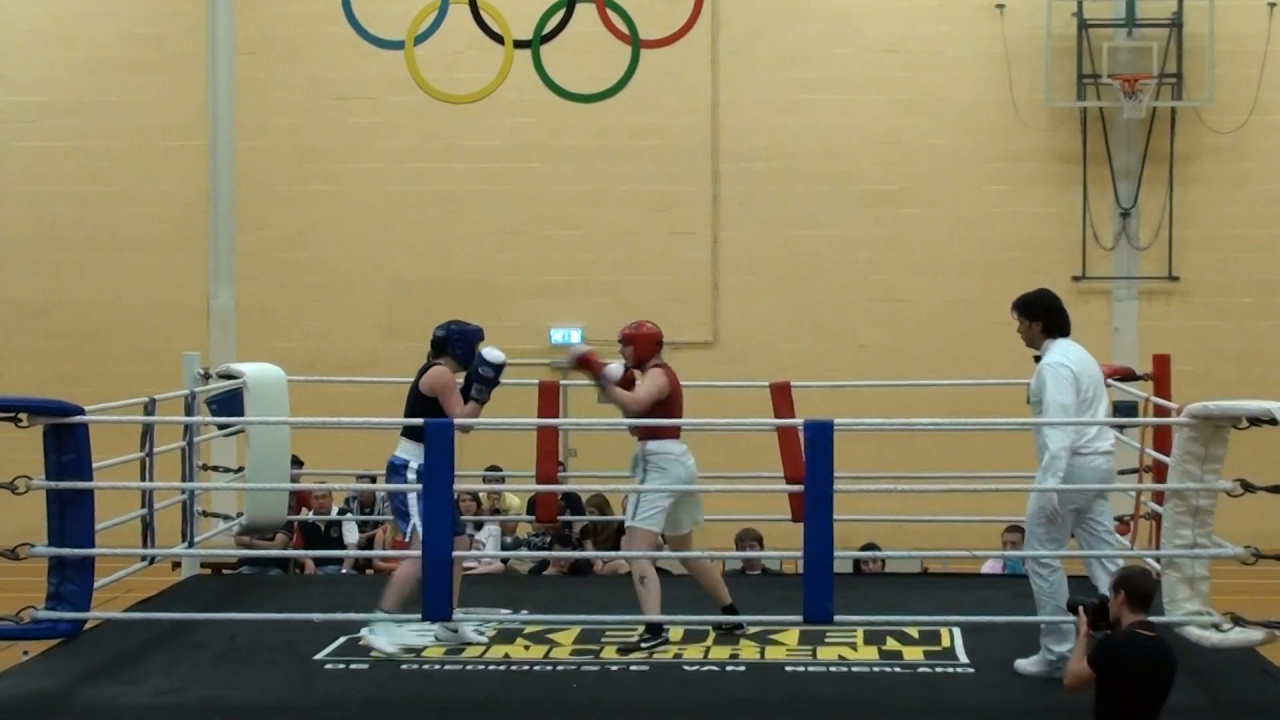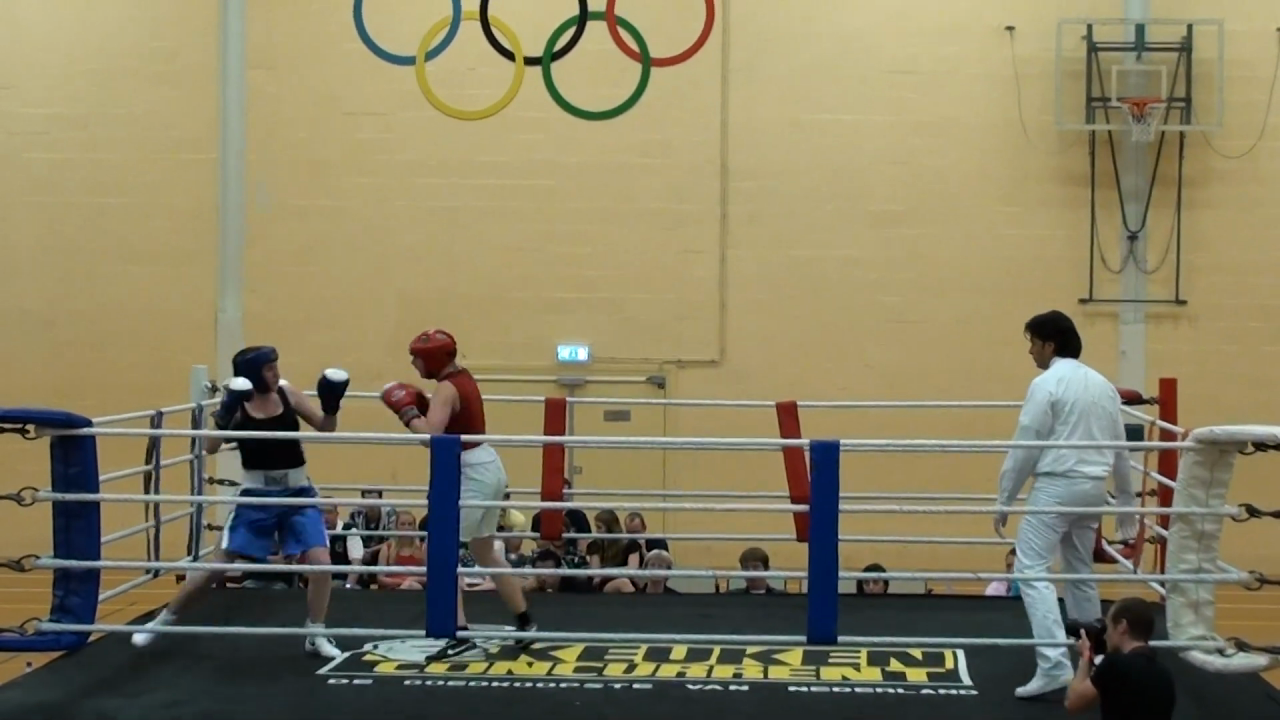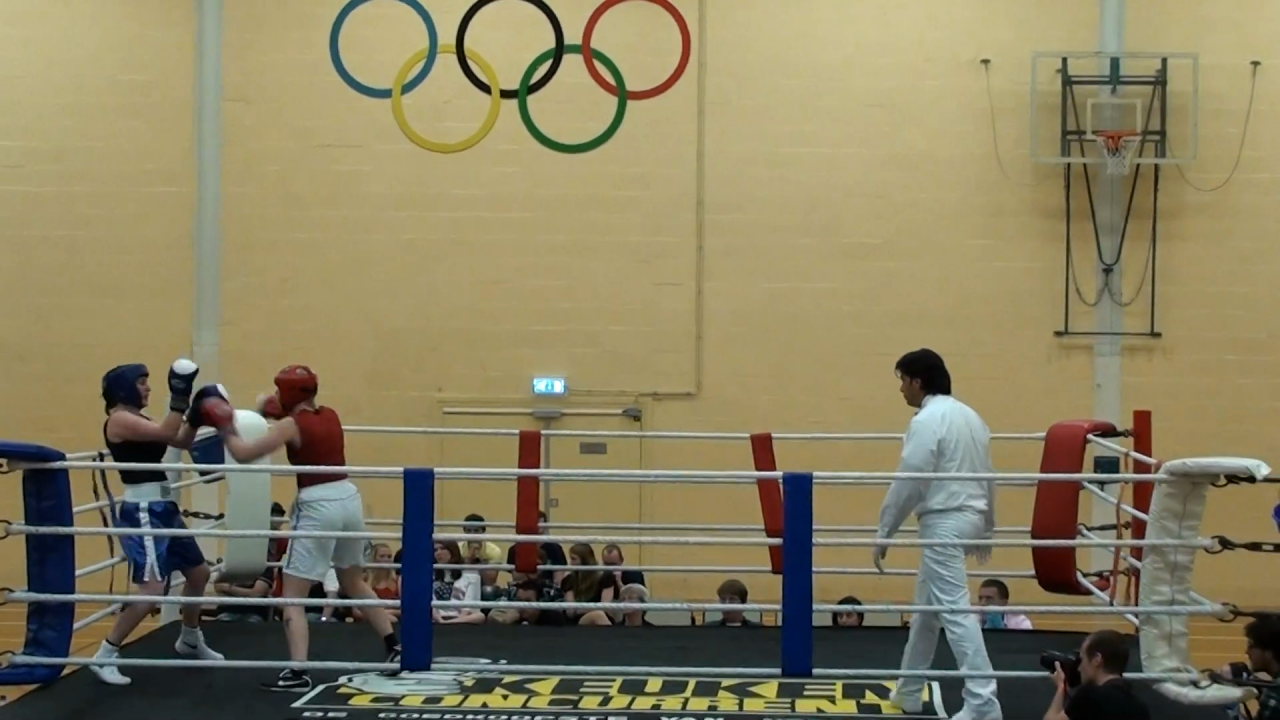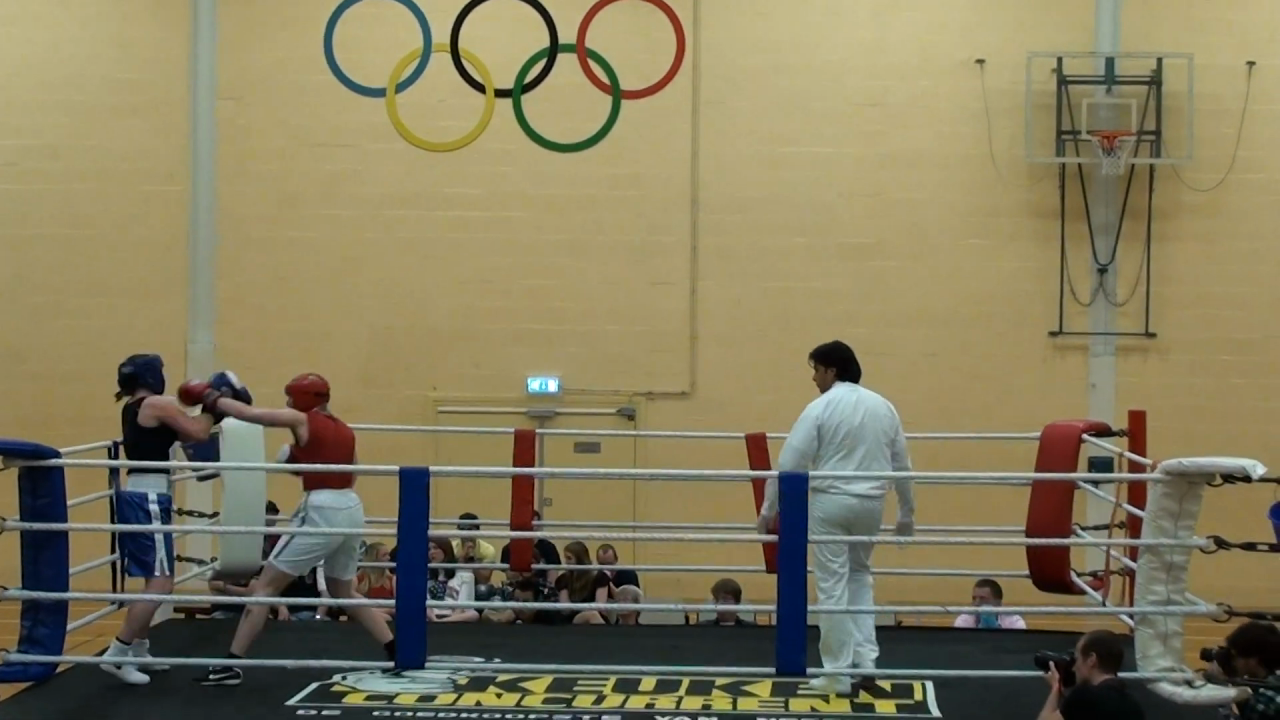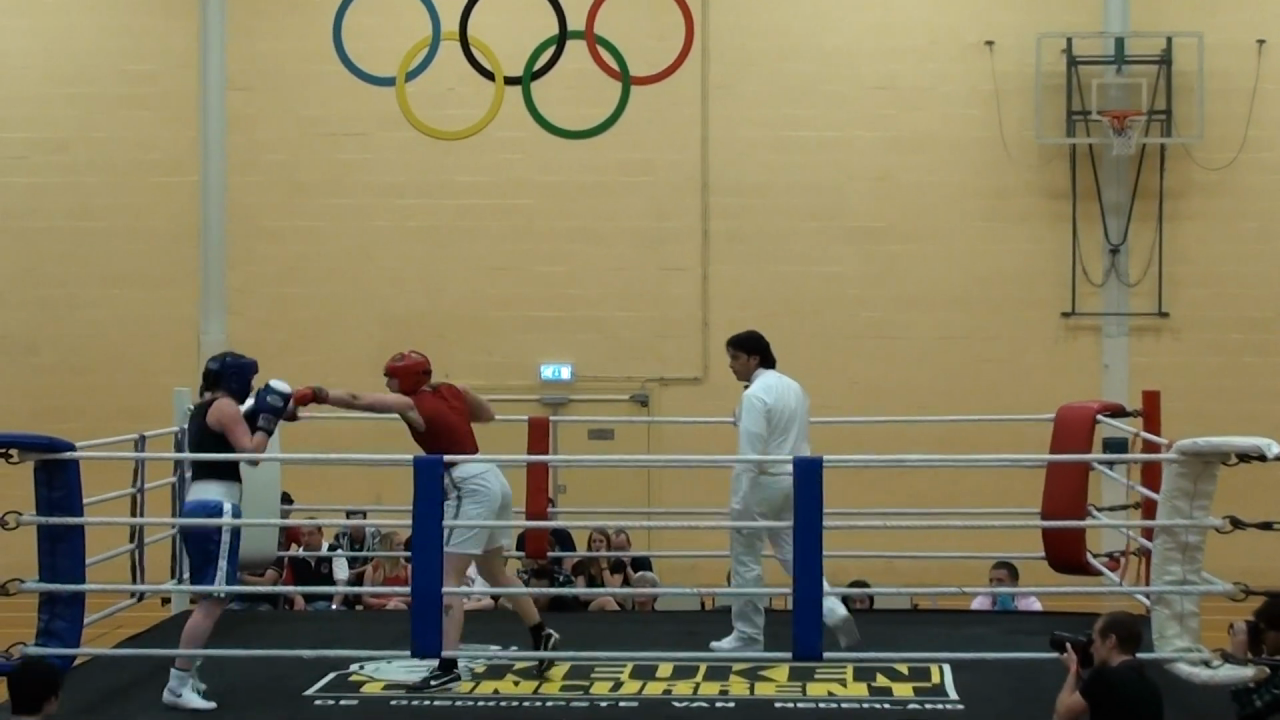
dt=1s
person 1, frame 1
left shoulder: (1055, 363)
right shoulder: (1082, 357)
left elbow: (1058, 427)
left wrist: (1050, 484)
left hip: (1072, 468)
right hip: (1099, 465)
left knee: (1042, 556)
right knee: (1103, 557)
left ankle: (1056, 652)
person 1, frame 2
left shoulder: (1047, 384)
right shoulder: (1104, 386)
left elbow: (1025, 447)
right elbow: (1119, 449)
left wrist: (1004, 500)
right wrist: (1126, 500)
left hip: (1056, 488)
right hip: (1093, 489)
left knee: (1032, 572)
right knee: (1081, 574)
left ankle: (1054, 664)
person 1, frame 3
left shoulder: (927, 421)
right shoulder: (970, 416)
left elbow: (907, 485)
right elbow: (986, 478)
left wrist: (884, 534)
right wrist: (987, 527)
left hip: (944, 522)
right hip: (968, 518)
left knee: (954, 612)
right knee: (927, 606)
right ankle: (909, 689)
person 1, frame 4
left shoulder: (820, 408)
right shoulder: (884, 407)
left elbow: (790, 463)
right elbow: (902, 465)
left wrist: (769, 508)
right wrist: (907, 513)
left hip: (830, 503)
right hip: (870, 505)
left knee: (833, 585)
right knee: (860, 577)
left ankle: (838, 674)
right ankle: (865, 659)
person 1, frame 5
left shoulder: (755, 394)
right shoulder: (792, 388)
left elbow: (749, 453)
left wrist: (737, 502)
left hip: (766, 483)
right hip: (796, 480)
left knee: (745, 559)
right knee: (794, 554)
left ankle: (747, 636)
right ankle: (834, 612)
person 2, frame 1
left shoulder: (440, 374)
right shoulder: (441, 374)
left elbow: (448, 418)
right elbow: (462, 422)
left wrist: (473, 387)
right wrist: (482, 387)
right hip: (413, 471)
left knee: (459, 544)
right knee: (423, 551)
left ankle: (449, 624)
right ankle: (381, 626)
person 2, frame 2
left shoulder: (287, 393)
right shoulder: (235, 402)
left elbow: (326, 428)
right elbow: (211, 448)
left wrist: (331, 403)
right wrist: (225, 417)
left hip: (298, 493)
right hip: (257, 495)
left knee: (320, 563)
right knee: (215, 567)
left ankle: (316, 635)
right ankle: (164, 621)
person 2, frame 3
left shoulder: (136, 420)
right shoulder: (119, 420)
left elbow: (183, 440)
right elbow: (165, 434)
left wrist: (189, 403)
right wrist: (179, 400)
left hip: (163, 507)
right hip: (142, 512)
left knee: (199, 573)
right knee: (150, 590)
left ankle: (190, 641)
right ankle: (104, 657)
person 2, frame 4
left shoulder: (133, 409)
right shoulder: (157, 404)
left elbow: (175, 433)
right elbow: (198, 433)
left hip: (138, 498)
right hip: (147, 501)
left knee: (157, 581)
right knee: (160, 584)
left ankle: (138, 652)
right ankle: (118, 654)
person 2, frame 5
left shoulder: (202, 410)
right shoulder: (226, 407)
right elbow: (251, 453)
left wrist: (256, 416)
right wrist: (267, 420)
left hip: (197, 507)
right hip: (216, 509)
left knee: (209, 595)
right knee: (212, 601)
left ankle: (184, 675)
right ankle: (178, 685)
person 3, frame 1
left shoulder: (657, 375)
right shoulder: (653, 375)
left elbow: (632, 405)
right elbow: (636, 426)
left wrist: (599, 374)
right wrist: (622, 384)
left hip: (660, 466)
right hip: (677, 465)
left knee: (637, 552)
right knee: (685, 550)
left ankle: (654, 630)
right ankle: (732, 616)
person 3, frame 2
left shoulder: (447, 388)
right shoulder: (462, 378)
left elbow: (429, 439)
left wrist: (406, 411)
right wrist: (420, 405)
left hip: (472, 475)
right hip: (486, 469)
right knee: (486, 553)
left ankle: (460, 635)
right ankle: (525, 623)
person 3, frame 3
left shoulder: (290, 426)
right shoulder: (329, 414)
left elbow: (243, 455)
left wrist: (225, 425)
left hip: (318, 509)
right hip: (348, 501)
left knee: (292, 597)
right knee: (353, 583)
left ankle: (298, 673)
right ankle: (395, 646)
person 3, frame 4
left shoulder: (301, 420)
right shoulder: (346, 432)
left elbow: (247, 413)
left wrist: (211, 397)
left hip: (319, 514)
right hip: (351, 512)
left knee: (264, 588)
right knee: (343, 594)
left ankle: (231, 665)
right ankle: (396, 653)
person 3, frame 5
left shoulder: (410, 402)
right shoulder: (452, 391)
left elbow: (359, 401)
right elbow: (487, 415)
left wrist: (315, 393)
left hip: (473, 489)
right hip: (491, 480)
left knee: (449, 580)
right knee: (494, 571)
left ankle: (448, 667)
right ankle: (542, 635)
